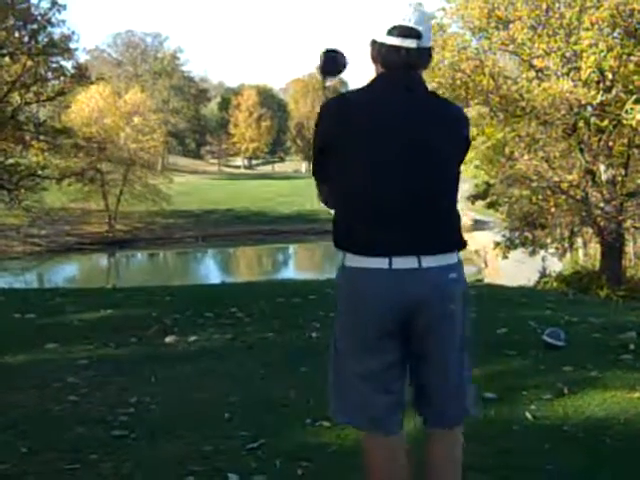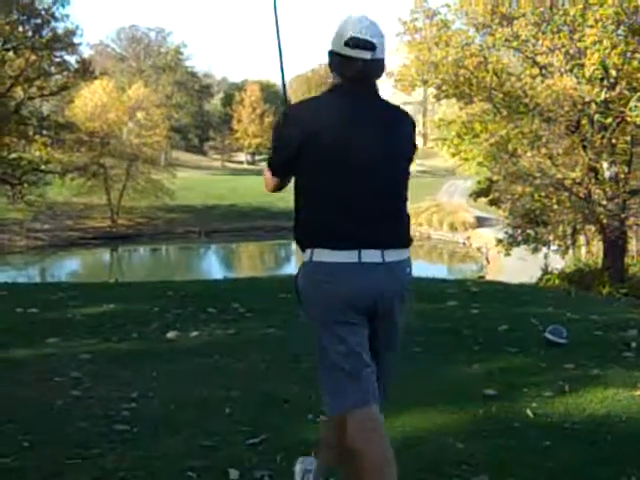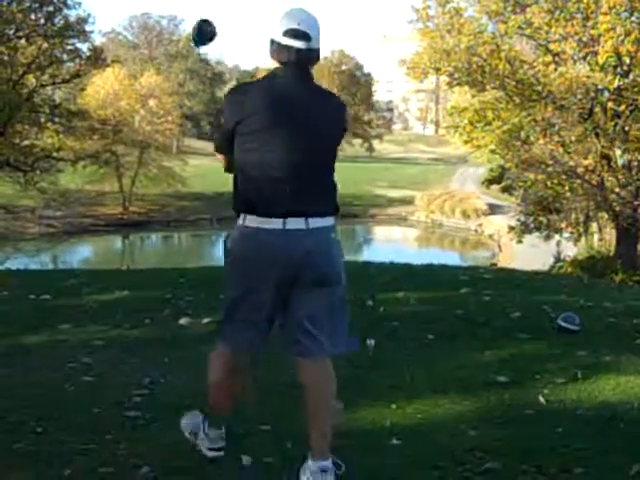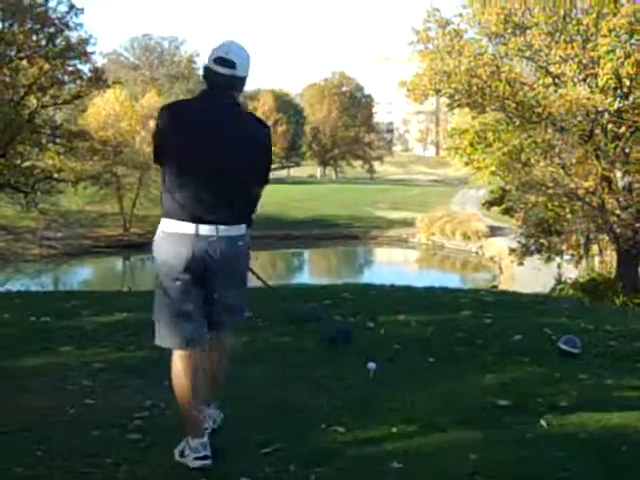
dt=0.5s
person 1, frame 1
left shoulder: (338, 112)
right shoulder: (453, 118)
left elbow: (326, 194)
left hip: (367, 277)
right hip: (439, 275)
left knee: (380, 420)
right knee: (444, 417)
person 1, frame 2
left shoulder: (302, 117)
right shoulder: (402, 125)
left elbow: (273, 182)
left hip: (331, 270)
right hip: (392, 268)
left knee: (358, 403)
right knee: (351, 388)
person 1, frame 3
left shoulder: (243, 98)
right shoulder: (333, 108)
left elbow: (226, 161)
left hip: (260, 237)
right hip: (318, 235)
left knee: (233, 341)
right knee: (315, 353)
left ankle: (212, 431)
person 1, frame 4
left shoulder: (172, 116)
right shoulder: (256, 130)
right elbow: (255, 190)
left hip: (178, 236)
right hip: (230, 239)
left knee: (186, 342)
right knee: (220, 328)
left ankle: (197, 440)
right ankle: (208, 409)
